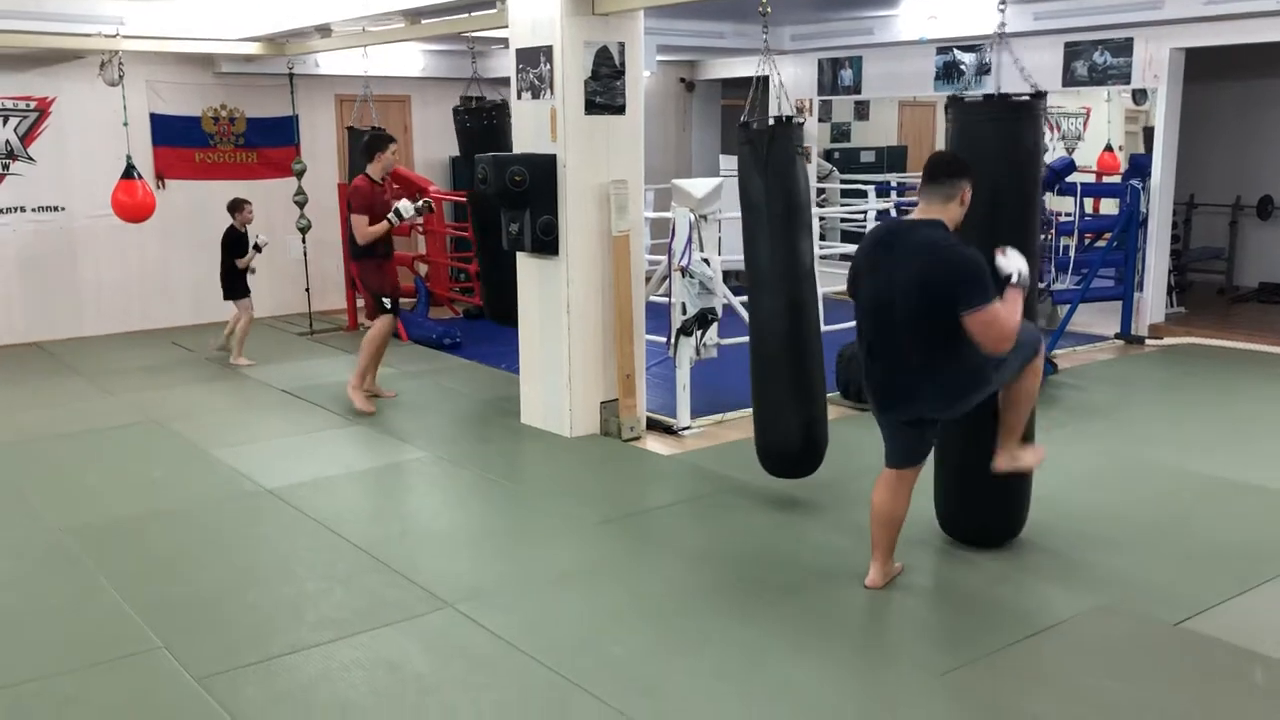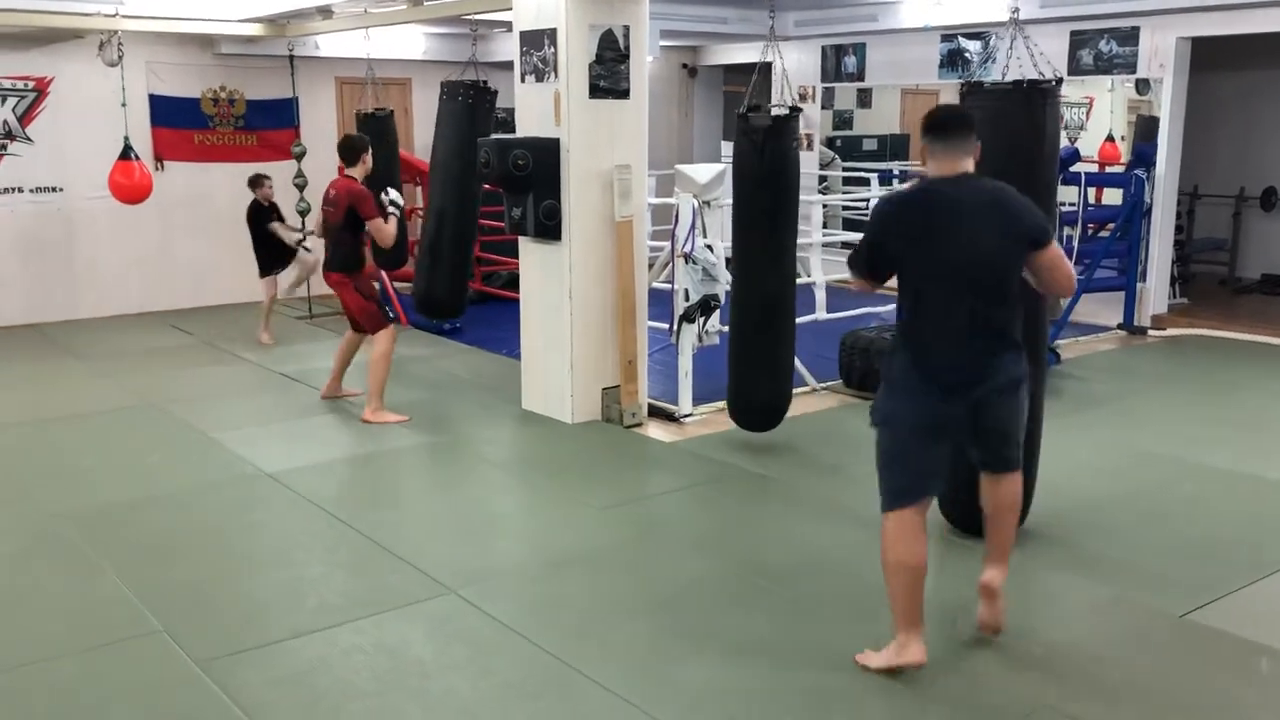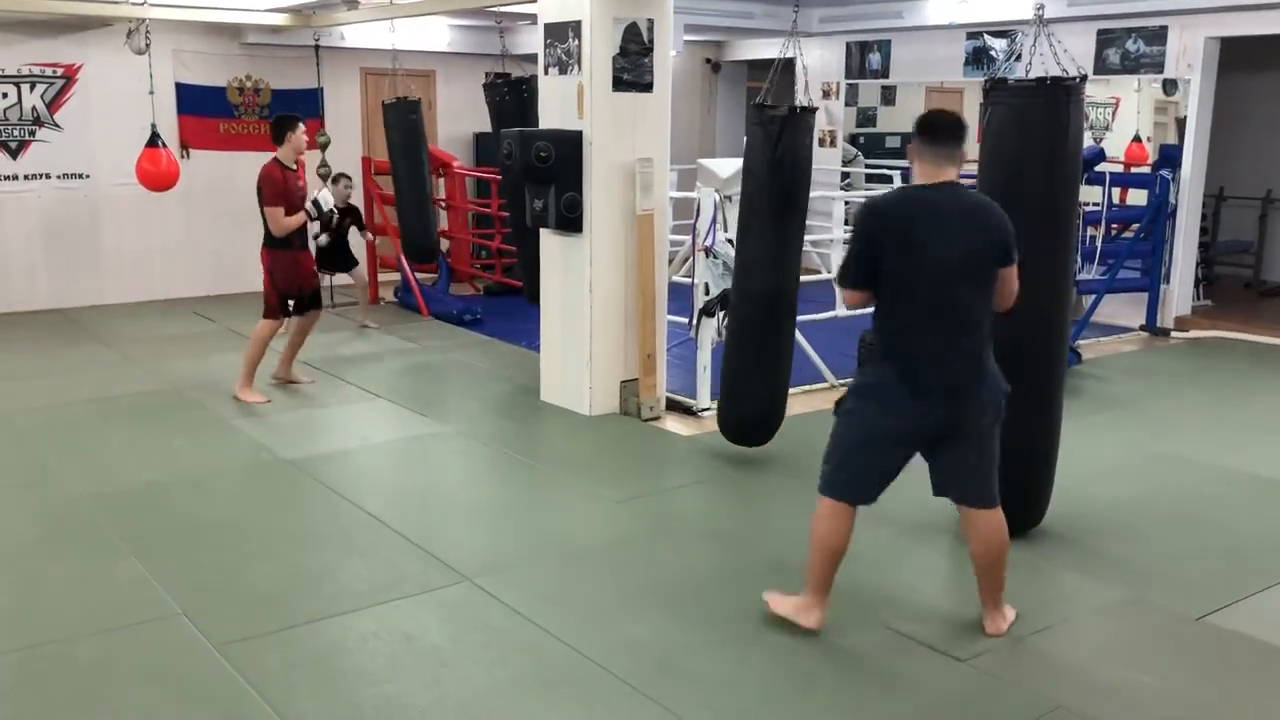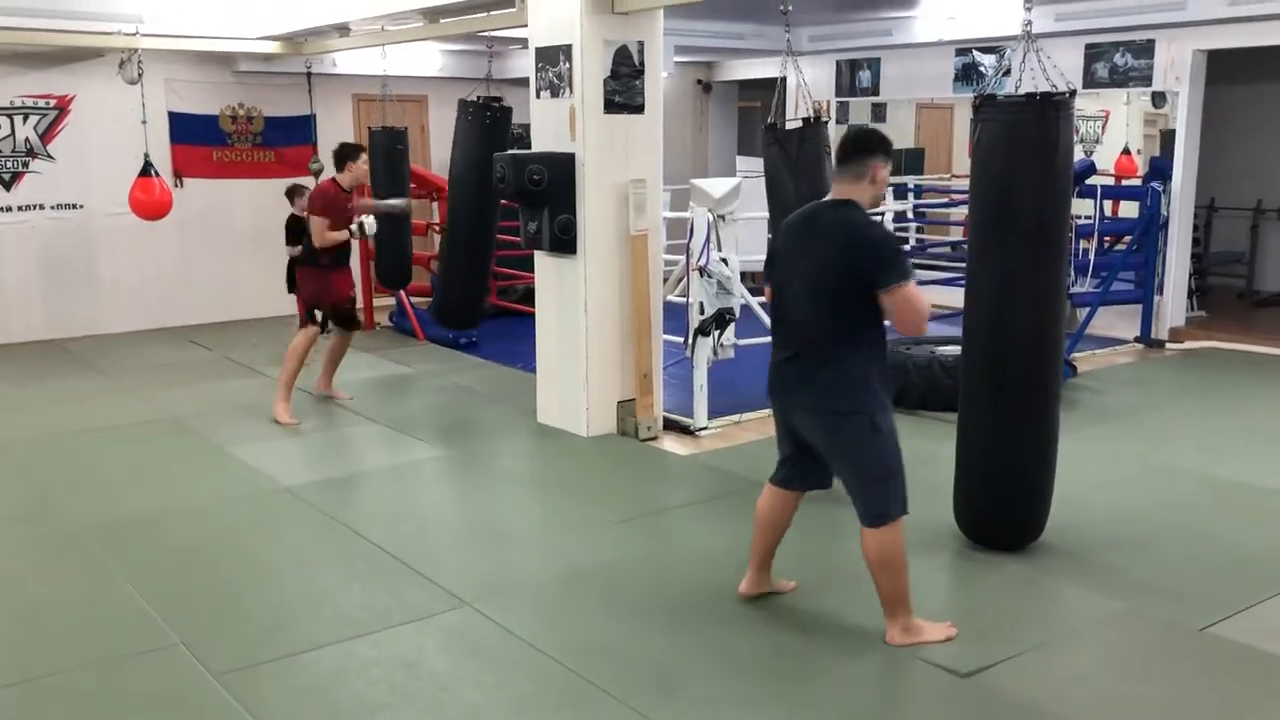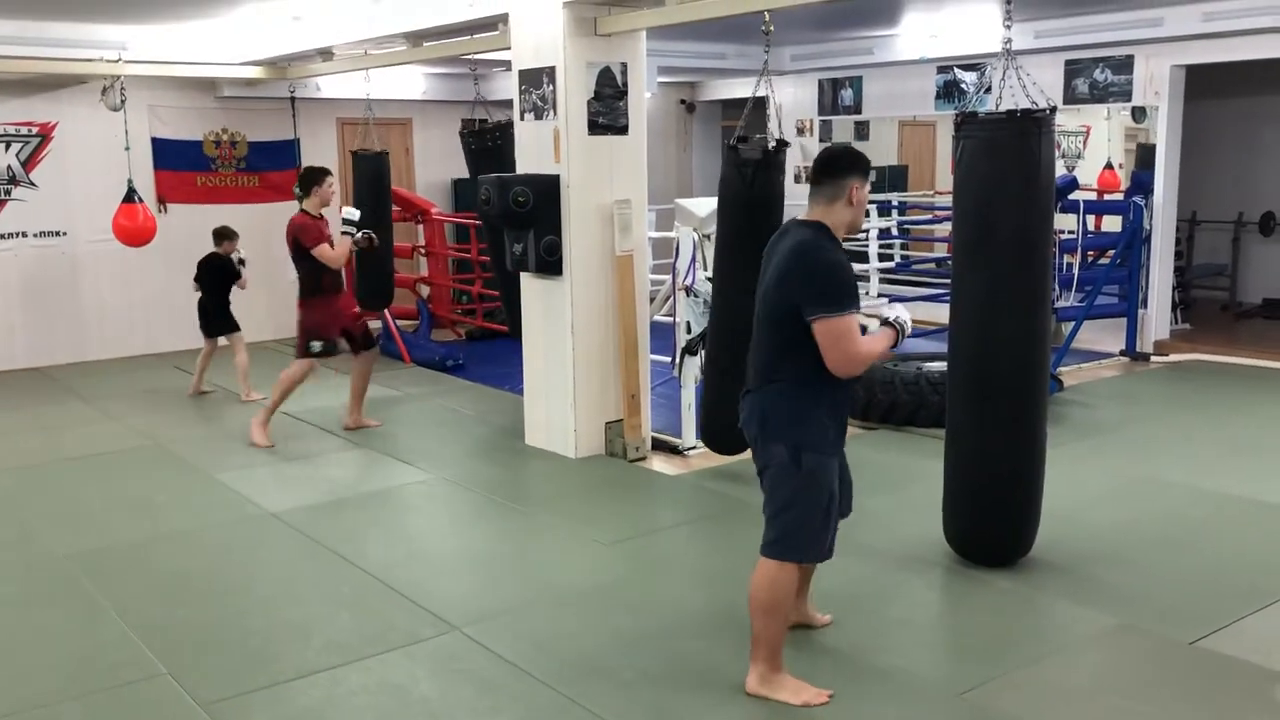
dt=1s
person 1, frame 1
left shoulder: (874, 242)
right shoulder: (960, 261)
right elbow: (998, 341)
right wrist: (1015, 285)
left hip: (886, 387)
right hip: (948, 383)
left knee: (901, 465)
right knee: (1026, 343)
left ankle: (880, 566)
right ankle: (1008, 448)
person 1, frame 2
left shoulder: (899, 209)
right shoulder: (1014, 206)
left elbow: (863, 280)
right elbow: (1063, 285)
left hip: (920, 381)
right hip: (999, 374)
left knee: (903, 505)
right knee: (1001, 465)
left ankle: (906, 642)
right ankle: (995, 571)
person 1, frame 3
left shoulder: (881, 214)
right shoulder: (992, 217)
left elbow: (853, 297)
right elbow: (1005, 299)
left hip: (895, 386)
right hip: (973, 386)
left knee: (839, 491)
right knee: (981, 501)
left ankle: (811, 603)
right ankle: (994, 611)
person 1, frame 4
left shoulder: (793, 226)
right shoulder: (872, 239)
right elbow: (914, 323)
right wrist: (898, 277)
left hip: (789, 382)
right hip: (846, 393)
left knee: (788, 476)
right knee: (882, 509)
left ankle: (757, 577)
right ankle: (901, 623)
person 1, frame 5
left shoulder: (791, 237)
right shoulder: (825, 262)
right elbow: (846, 360)
left wrist: (858, 322)
right wrist: (892, 330)
left hip: (788, 408)
right hip: (795, 419)
left knee: (817, 513)
right knee: (786, 544)
left ankle: (795, 606)
right ankle: (766, 672)
person 2, frame 1
left shoulder: (383, 184)
right shoulder: (360, 188)
right elbow: (362, 236)
left wrist: (414, 211)
right wrist: (394, 218)
left hip: (385, 260)
right hip: (367, 263)
left knee: (388, 323)
right knee: (384, 321)
left ankle: (369, 382)
right ankle: (356, 384)
person 2, frame 2
left shoulder: (333, 188)
right shoulder: (359, 193)
left elbow: (322, 231)
right elbow: (387, 240)
right wrist: (393, 210)
left hip: (336, 269)
right hip: (348, 274)
left knee: (360, 328)
right knee: (385, 332)
left ankle: (333, 385)
right ankle: (374, 408)
person 2, frame 3
left shoulder: (298, 167)
right shoulder: (271, 175)
right elbow: (278, 228)
left wrist: (318, 209)
right wrist: (311, 210)
left hip: (301, 251)
right hip: (279, 255)
left knee: (311, 312)
right knee: (273, 319)
left ankle: (283, 370)
right ankle: (244, 384)
person 2, frame 4
left shoulder: (349, 192)
right shoulder: (323, 194)
left elbow: (363, 206)
right elbow: (320, 240)
left wrist: (391, 205)
right wrist: (354, 232)
left hip: (339, 270)
right hip: (314, 270)
left knee: (346, 331)
right knee: (310, 331)
left ankle: (324, 384)
right ankle: (282, 402)
person 2, frame 5
left shoulder: (319, 219)
right shoulder: (301, 225)
right elbow: (335, 261)
left wrist: (355, 239)
right wrist: (348, 231)
left hip: (338, 295)
right hip: (316, 302)
left knee: (367, 350)
right knee: (305, 364)
left ankle: (355, 416)
right ankle: (261, 421)
